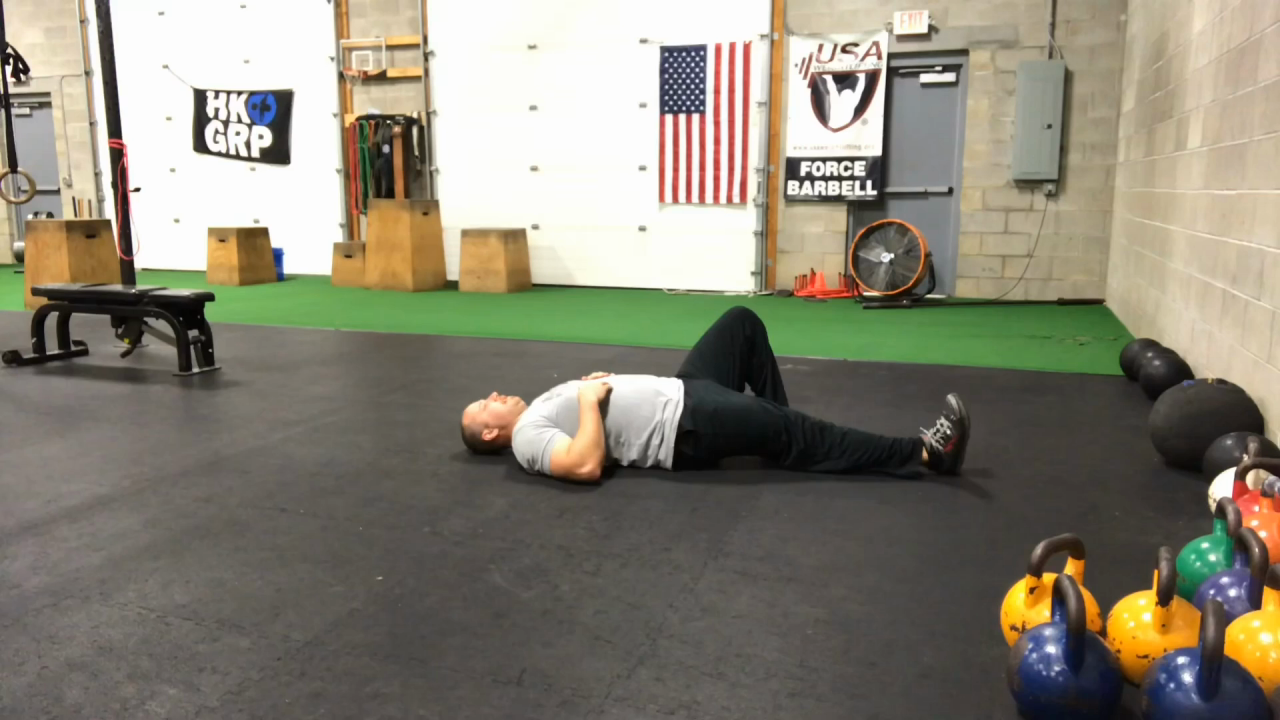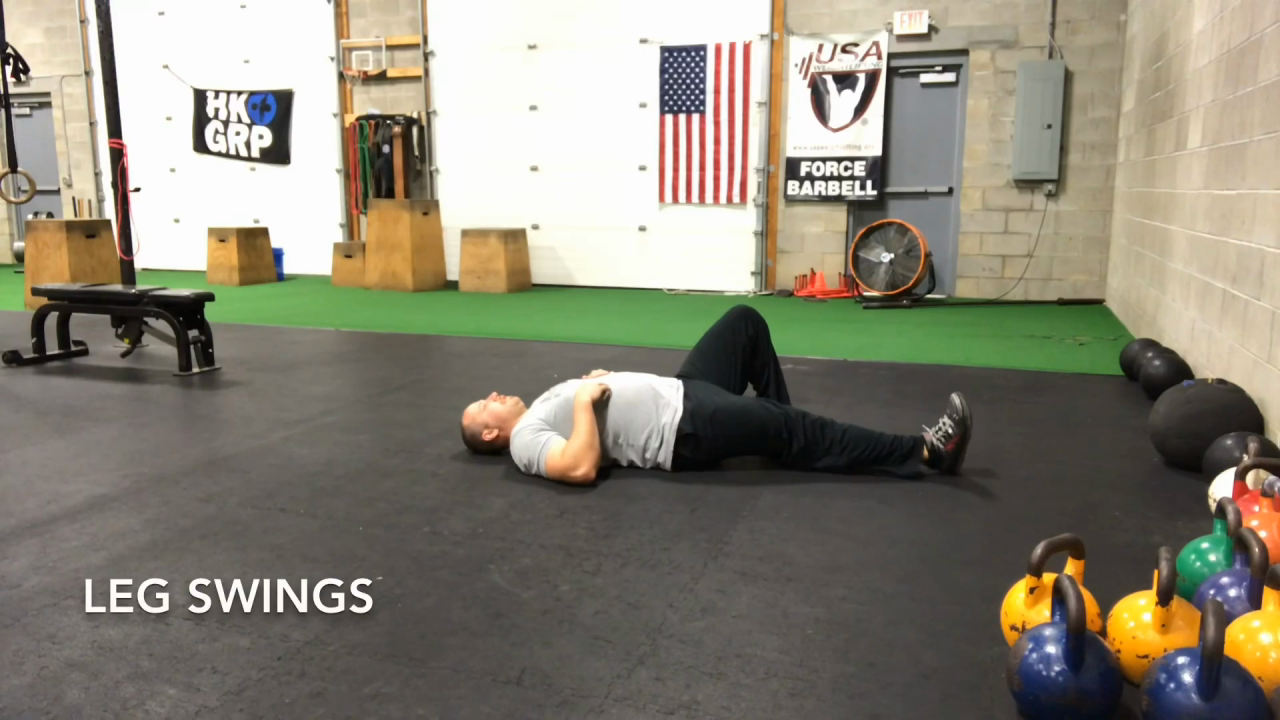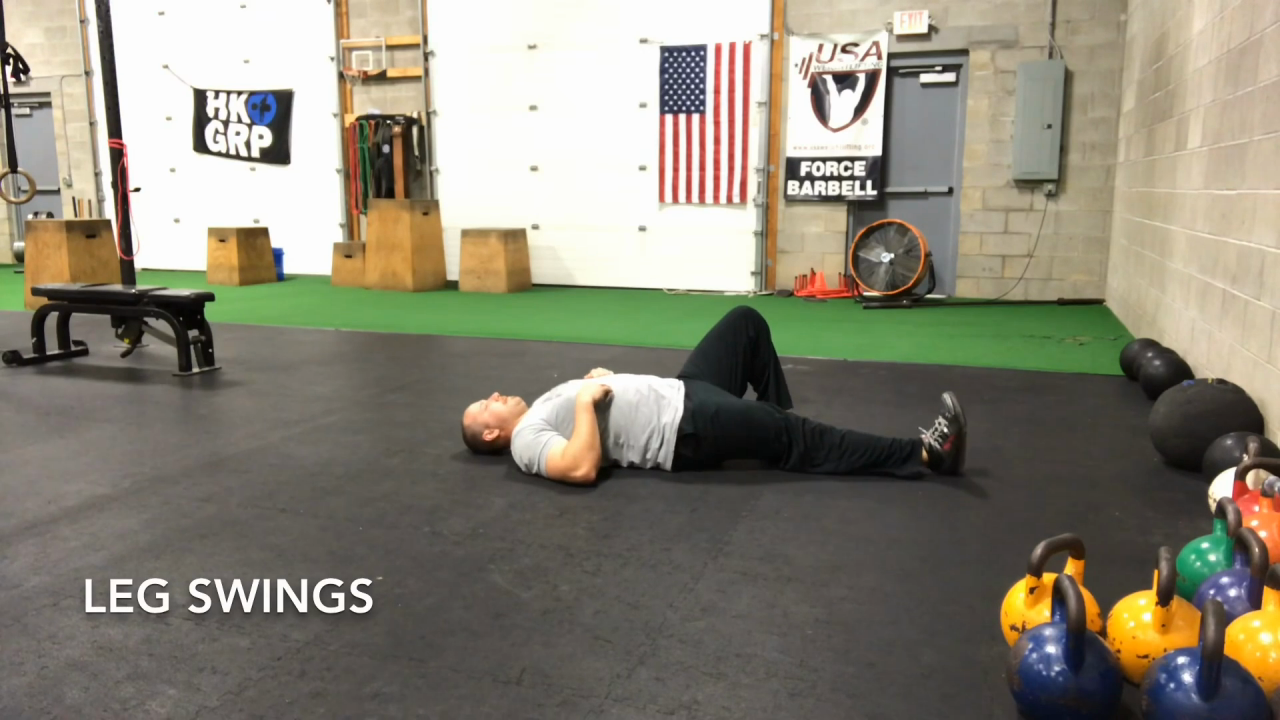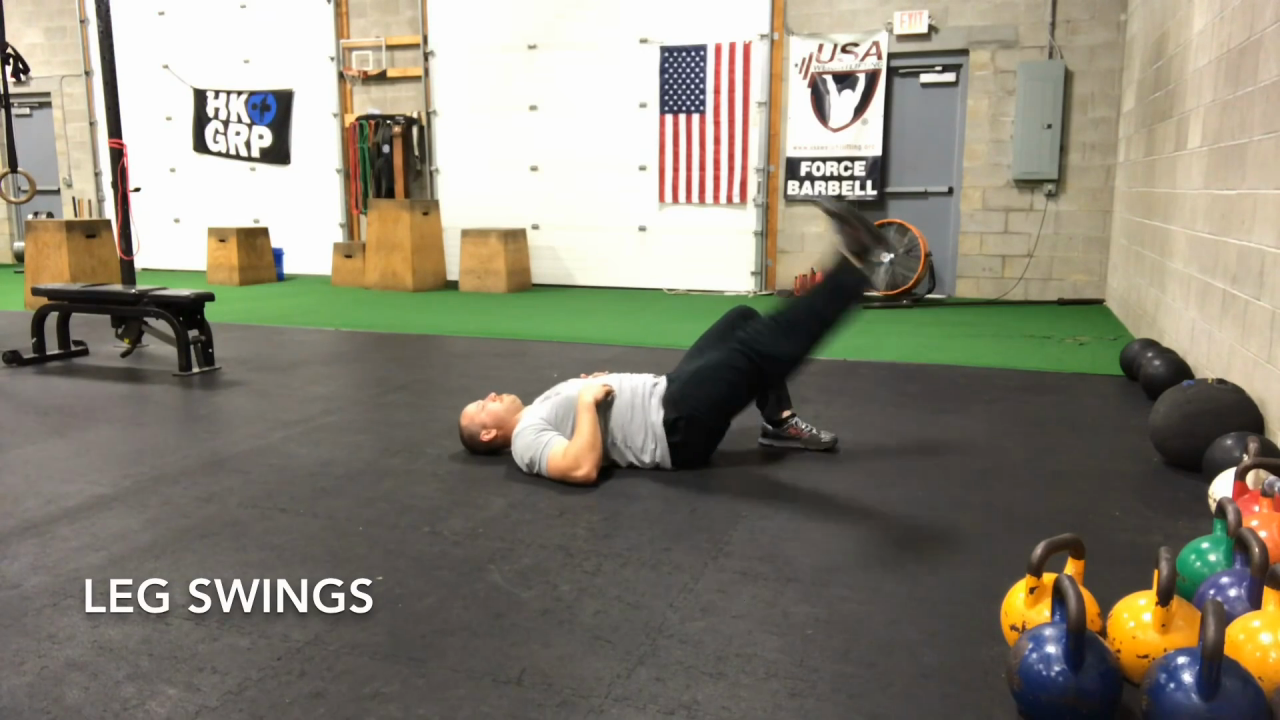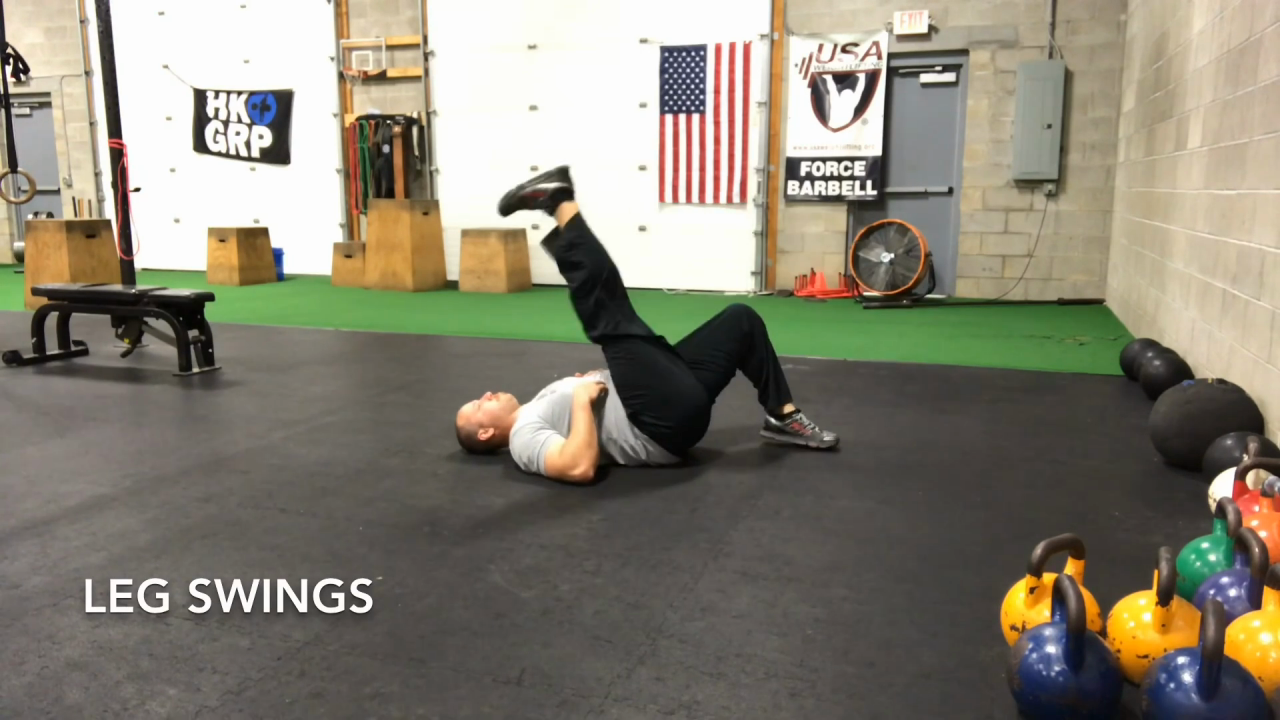
dt=0.5s
person 1, frame 1
left shoulder: (541, 409)
right shoulder: (528, 440)
right elbow: (588, 466)
left wrist: (593, 384)
right wrist: (590, 400)
left hip: (680, 393)
right hip: (686, 431)
left knee: (742, 323)
right knee: (797, 437)
left ankle: (775, 419)
right ankle: (925, 453)
person 1, frame 2
left shoulder: (543, 408)
right shoulder: (526, 441)
right elbow: (582, 469)
left wrist: (596, 380)
right wrist: (584, 402)
left hip: (681, 393)
right hip: (685, 432)
left knee: (745, 322)
right knee: (794, 432)
left ankle: (776, 418)
right ankle: (924, 451)
person 1, frame 3
left shoulder: (543, 409)
right shoulder: (527, 440)
right elbow: (582, 469)
left wrist: (597, 380)
right wrist: (586, 401)
left hip: (682, 394)
right hip: (686, 432)
left knee: (746, 322)
right knee: (796, 439)
left ankle: (778, 414)
right ankle: (926, 453)
person 1, frame 4
left shoulder: (539, 409)
right shoulder: (527, 440)
right elbow: (583, 468)
left wrist: (591, 384)
right wrist: (588, 401)
left hip: (661, 392)
right hip: (676, 429)
left knee: (744, 322)
right knee: (751, 348)
left ankle: (782, 424)
right ankle: (850, 262)
person 1, frame 5
left shoulder: (535, 411)
right shoulder: (524, 439)
right elbow: (581, 468)
left wrist: (588, 385)
right wrist: (582, 401)
left hip: (676, 401)
right hip: (668, 420)
left knee: (741, 320)
right knee: (607, 316)
left ankle: (784, 417)
